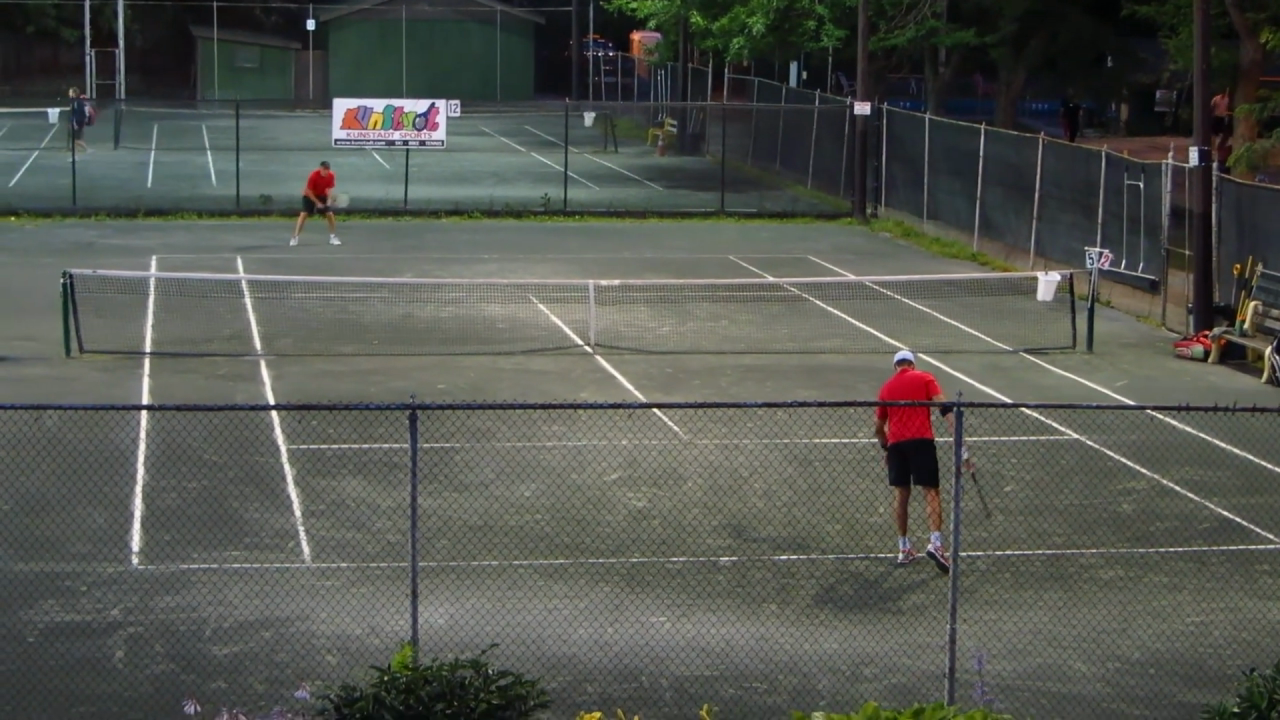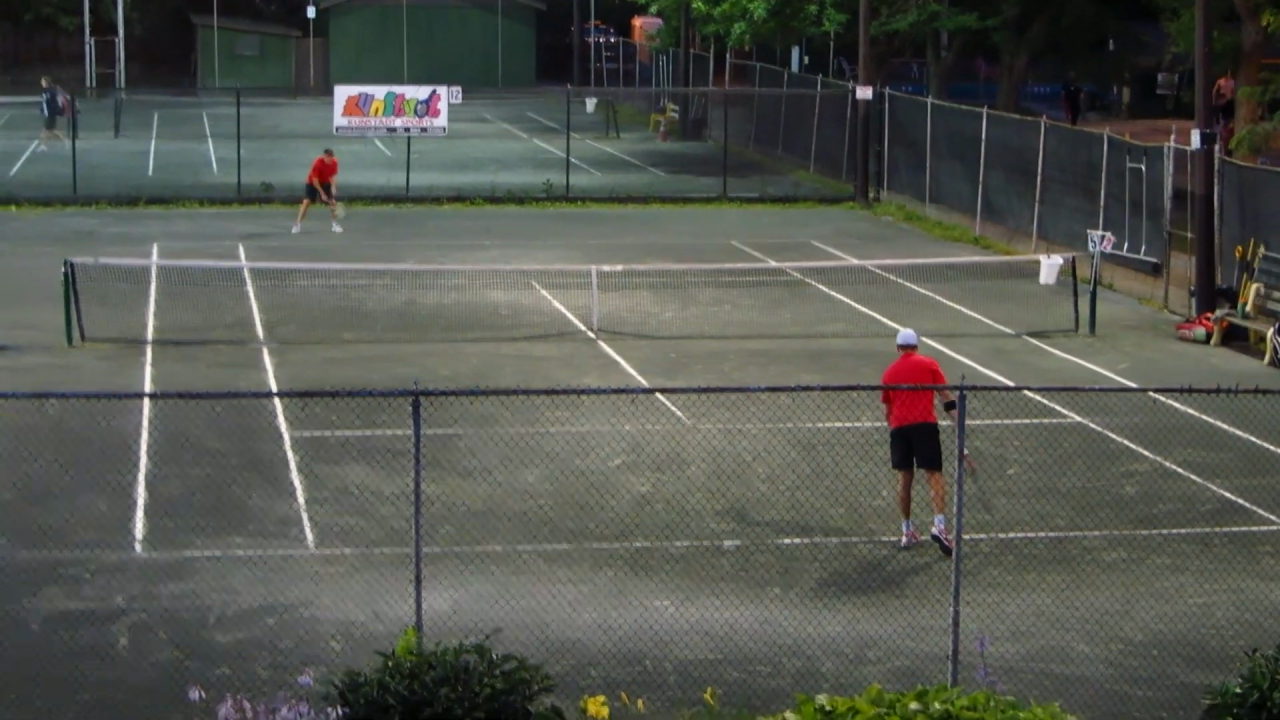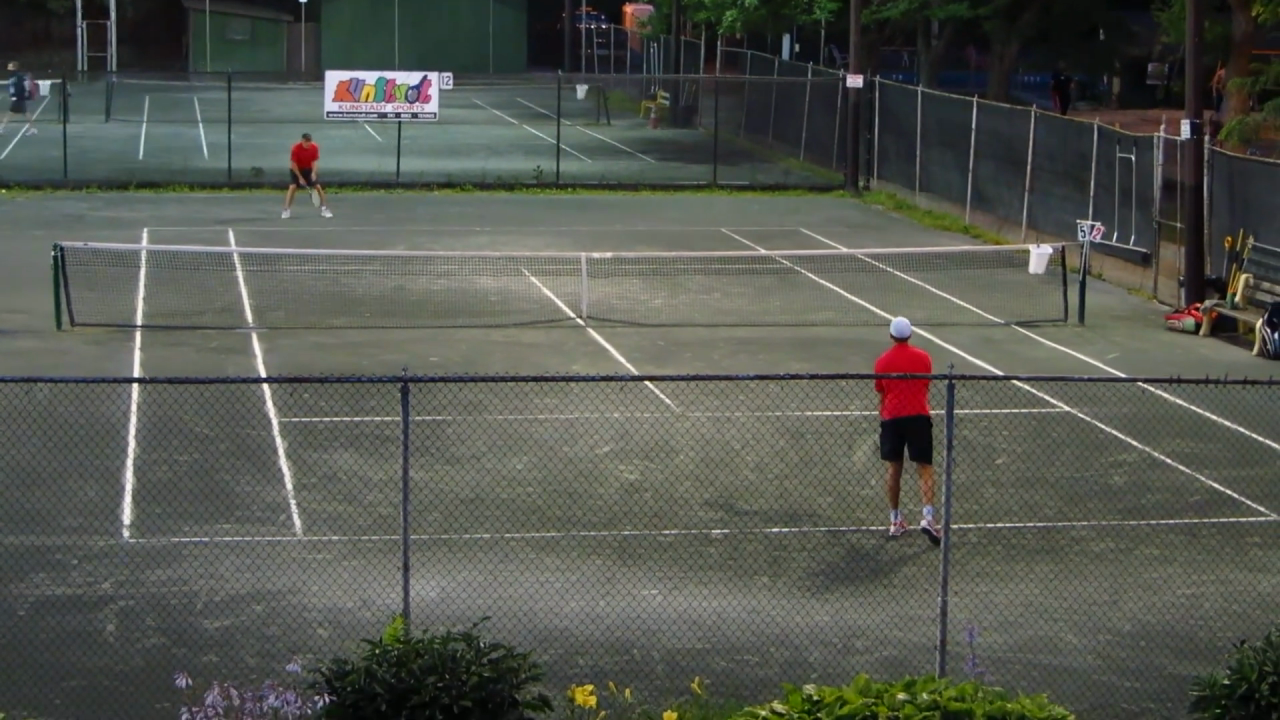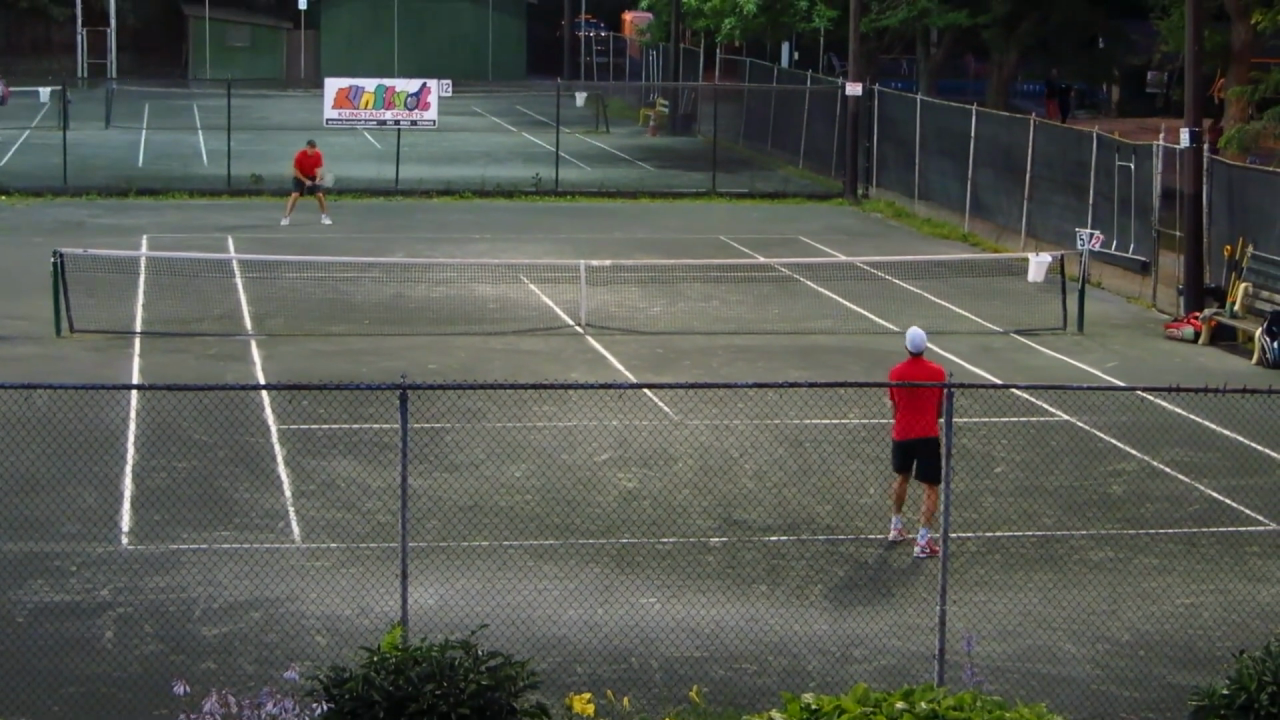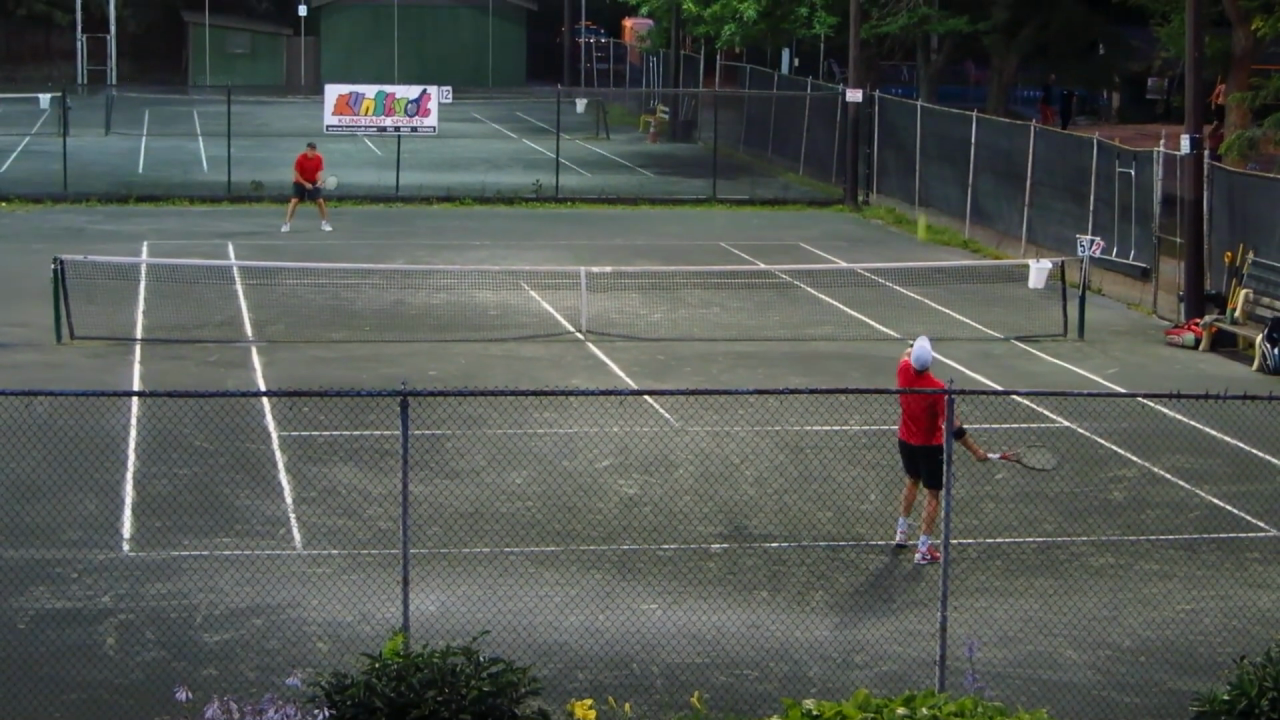
dt=0.4s
person 1, frame 1
left shoulder: (886, 387)
right shoulder: (924, 378)
left elbow: (879, 428)
right elbow: (942, 404)
left wrist: (887, 448)
right wrist: (955, 429)
left hip: (896, 444)
right hip: (921, 440)
left knee: (901, 495)
right knee: (931, 492)
left ankle: (904, 548)
right ankle: (936, 542)
person 1, frame 2
left shoulder: (889, 372)
right shoulder: (929, 364)
left elbow: (887, 411)
right elbow: (946, 396)
left hip: (899, 428)
right hip: (924, 424)
left knee: (904, 479)
right knee: (934, 475)
left ankle: (907, 532)
right ankle: (939, 525)
person 1, frame 3
left shoulder: (882, 361)
right shoulder: (924, 358)
left wrist: (884, 419)
left hip: (891, 419)
right hip: (918, 417)
left knee: (894, 470)
right knee: (925, 469)
left ankle: (895, 521)
right ankle: (927, 517)
person 1, frame 4
left shoulder: (896, 372)
right shoulder: (938, 372)
right elbow: (940, 407)
left hip: (901, 436)
right hip: (927, 436)
left knee: (901, 479)
right knee: (931, 488)
left ankle: (896, 527)
right ankle: (923, 542)
person 1, frame 5
left shoulder: (903, 372)
right shoulder: (937, 388)
left elbow: (906, 354)
right elbow: (953, 428)
left wrist: (917, 345)
right wrist: (976, 451)
left hip: (906, 441)
right hip: (929, 446)
left knee: (912, 482)
right knee: (933, 495)
left ankle: (901, 531)
right ankle: (924, 548)
